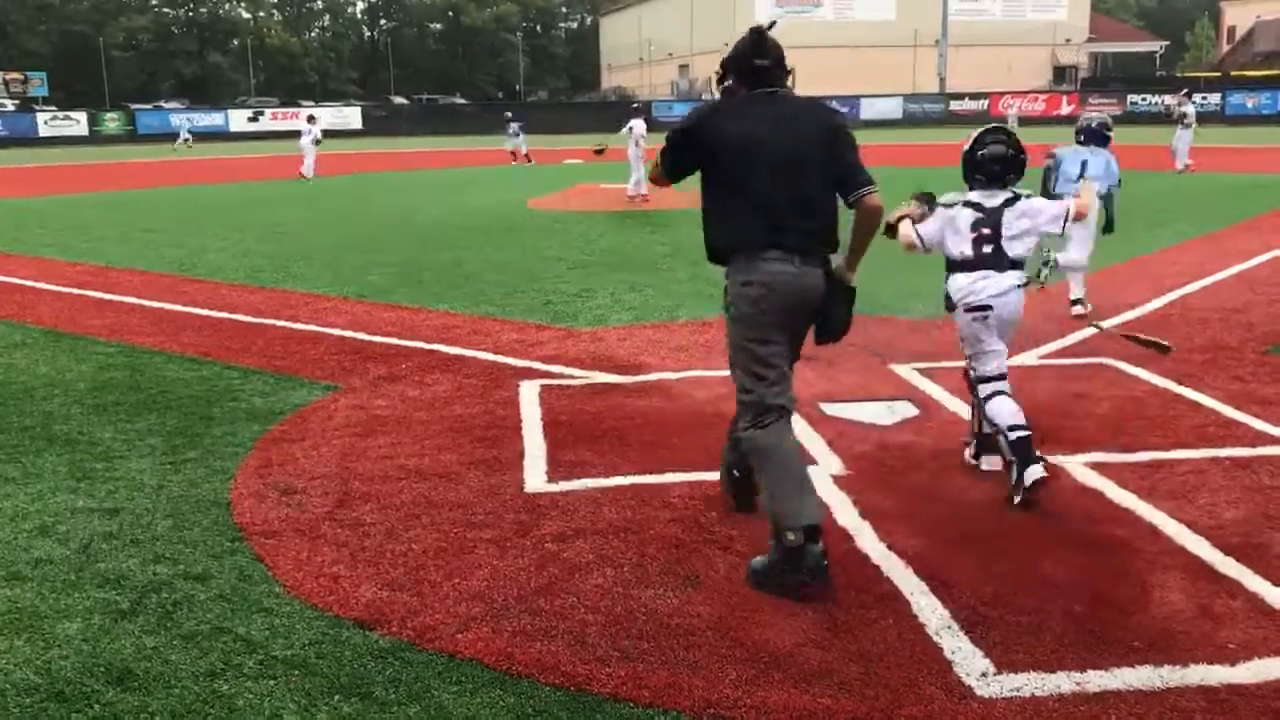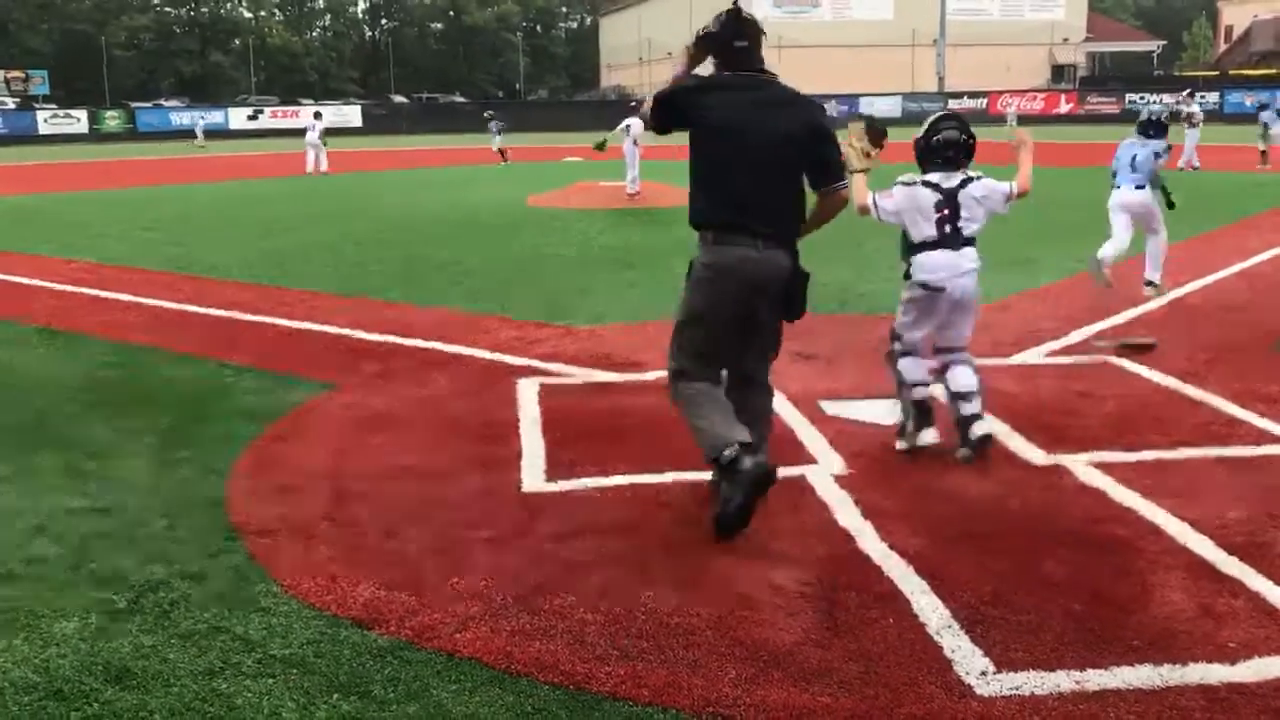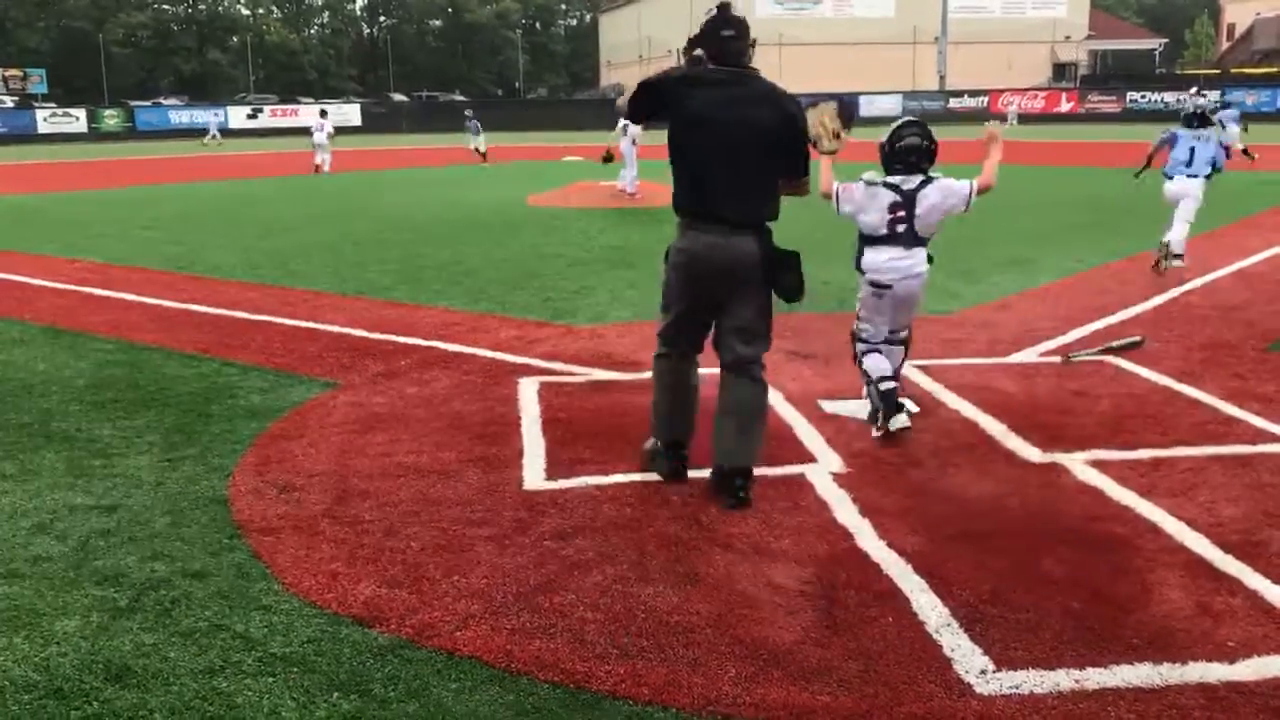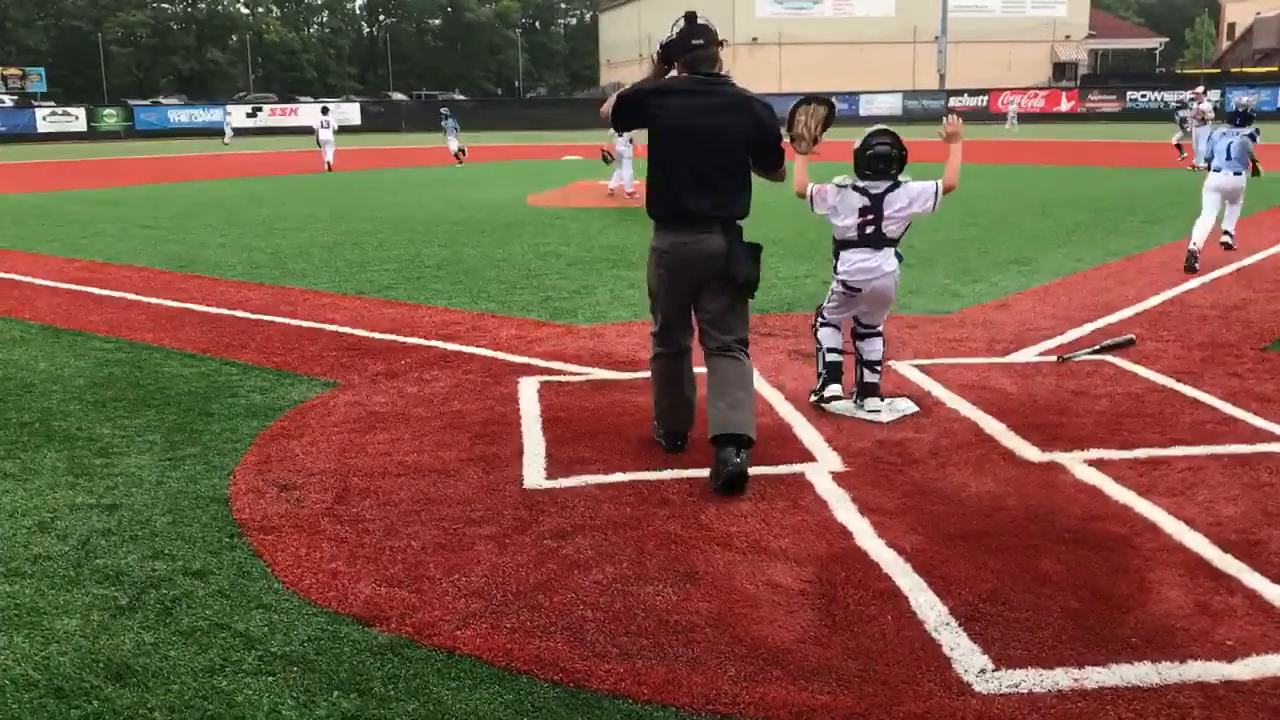
dt=0.2s
person 1, frame 1
left shoulder: (711, 121)
right shoulder: (824, 119)
left elbow: (660, 174)
right elbow: (870, 205)
right wrist: (848, 266)
left hip: (757, 276)
right hip: (813, 276)
left knee: (763, 409)
right knee: (767, 383)
left ankle: (802, 546)
right ankle: (746, 478)
person 1, frame 2
left shoulder: (698, 94)
right shoulder: (806, 110)
left elbow: (650, 119)
right elbow: (836, 198)
left wrist: (687, 66)
left hip: (722, 255)
right hip: (779, 260)
left knee: (691, 373)
right knee: (752, 374)
left ankle: (738, 458)
right ankle: (742, 478)
person 1, frame 3
left shoulder: (679, 86)
right shoulder: (783, 105)
left elbow: (628, 107)
right elbow: (798, 184)
left wrist: (678, 70)
left hip: (697, 241)
right hip: (753, 245)
left knee: (676, 348)
right knee: (745, 361)
left ankle: (671, 448)
right ankle: (735, 473)
person 1, frame 4
left shoulder: (656, 97)
right shoulder: (753, 106)
left elbow: (608, 112)
right elbow: (776, 172)
left wrist: (653, 74)
left hip: (672, 241)
right hip: (725, 242)
left knee: (670, 342)
right knee: (729, 346)
left ankle: (672, 430)
right ankle: (732, 446)
person 2, frame 1
left shoulder: (952, 209)
right shoulder: (1026, 206)
left elbow: (911, 240)
right elbow: (1079, 211)
left wrist: (903, 219)
right wrist: (1085, 189)
left hip: (973, 302)
right hip: (1010, 297)
left knee: (990, 382)
right knee: (989, 372)
left ankle: (1026, 463)
right ankle: (987, 448)
person 2, frame 2
left shoulder: (910, 191)
right shoulder: (977, 187)
left elbow: (864, 204)
right elbow: (1022, 188)
left wrist: (858, 168)
right wrist: (1024, 151)
left hip: (928, 278)
right hip: (965, 277)
left knee: (906, 344)
right knee: (955, 353)
left ankle: (921, 423)
right ankle: (974, 425)
person 2, frame 3
left shoulder: (869, 189)
right shoulder: (937, 190)
left elbow: (827, 190)
right elbow: (985, 184)
left wrist: (826, 155)
right wrist: (994, 146)
left hip: (878, 275)
right hip: (915, 274)
left knee: (870, 342)
right knee: (897, 334)
left ankle: (891, 410)
right ankle: (886, 400)
person 2, frame 4
left shoulder: (841, 192)
right shoulder: (906, 193)
left elbow: (801, 189)
right elbow: (950, 183)
left wrist: (802, 153)
right wrist: (955, 143)
left hip: (851, 274)
right hip: (886, 273)
left knee: (828, 320)
right knee: (871, 328)
left ankle: (831, 382)
right ankle: (869, 393)
person 3, frame 1
left shoulder: (1065, 151)
right shoulder: (1107, 158)
left elbow: (1049, 163)
right elbow: (1110, 191)
left wrist: (1046, 194)
right wrist: (1110, 218)
right knee: (1078, 257)
left ankle: (1077, 301)
right ankle: (1053, 260)
person 3, frame 2
left shoulder: (1125, 144)
right shoulder: (1160, 146)
left elbow: (1114, 173)
right elbow: (1152, 165)
right wrist: (1166, 194)
left hip: (1117, 195)
right hip: (1142, 195)
left knee: (1120, 241)
right knee: (1158, 234)
left ankle: (1102, 259)
right ankle: (1151, 282)
person 3, frame 3
left shoulder: (1176, 133)
right shoulder: (1213, 138)
left elbow: (1164, 137)
right elbow: (1219, 167)
left wrist: (1147, 162)
left hip: (1171, 184)
right hip: (1193, 185)
left knee: (1180, 219)
right knee: (1182, 224)
right ankle: (1172, 248)
person 3, frame 4
left shoulder: (1216, 133)
right shoulder: (1250, 133)
left elbow: (1207, 160)
right elbow: (1245, 141)
right wrist: (1254, 163)
left hip: (1214, 177)
right hip: (1236, 179)
left knee: (1206, 219)
right knee: (1235, 201)
left ankle: (1194, 248)
right ankle: (1227, 234)
